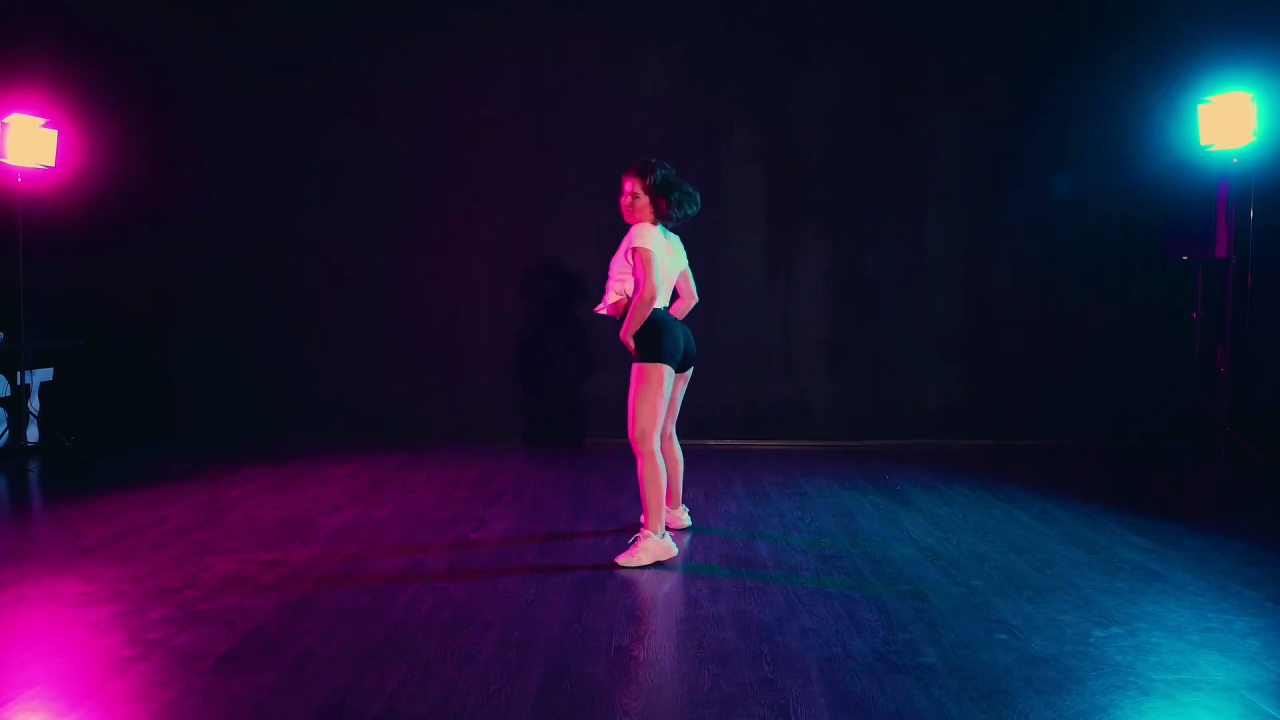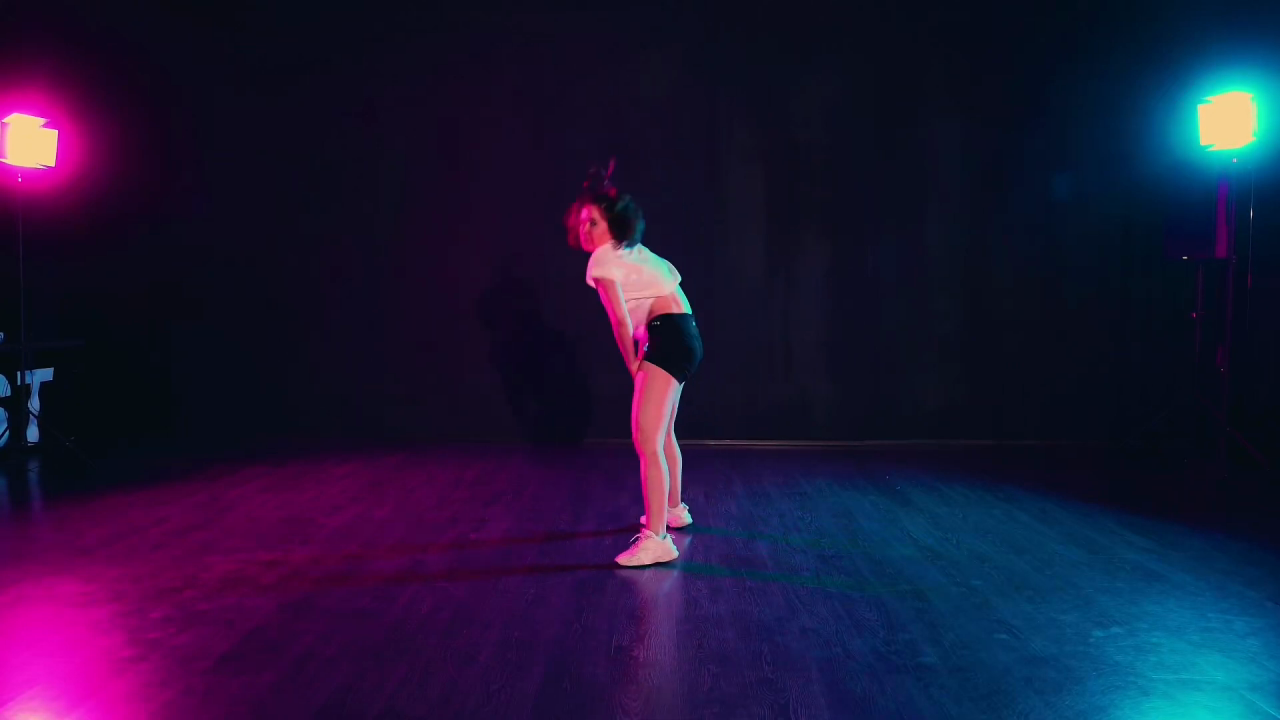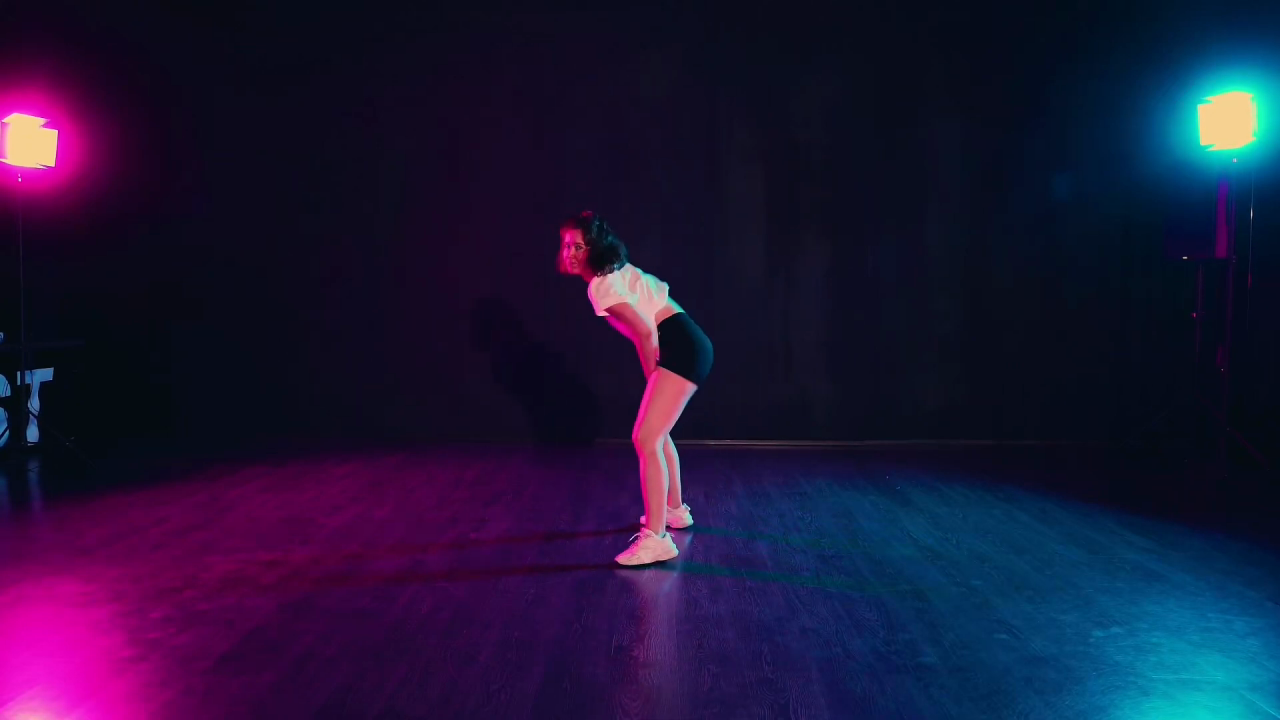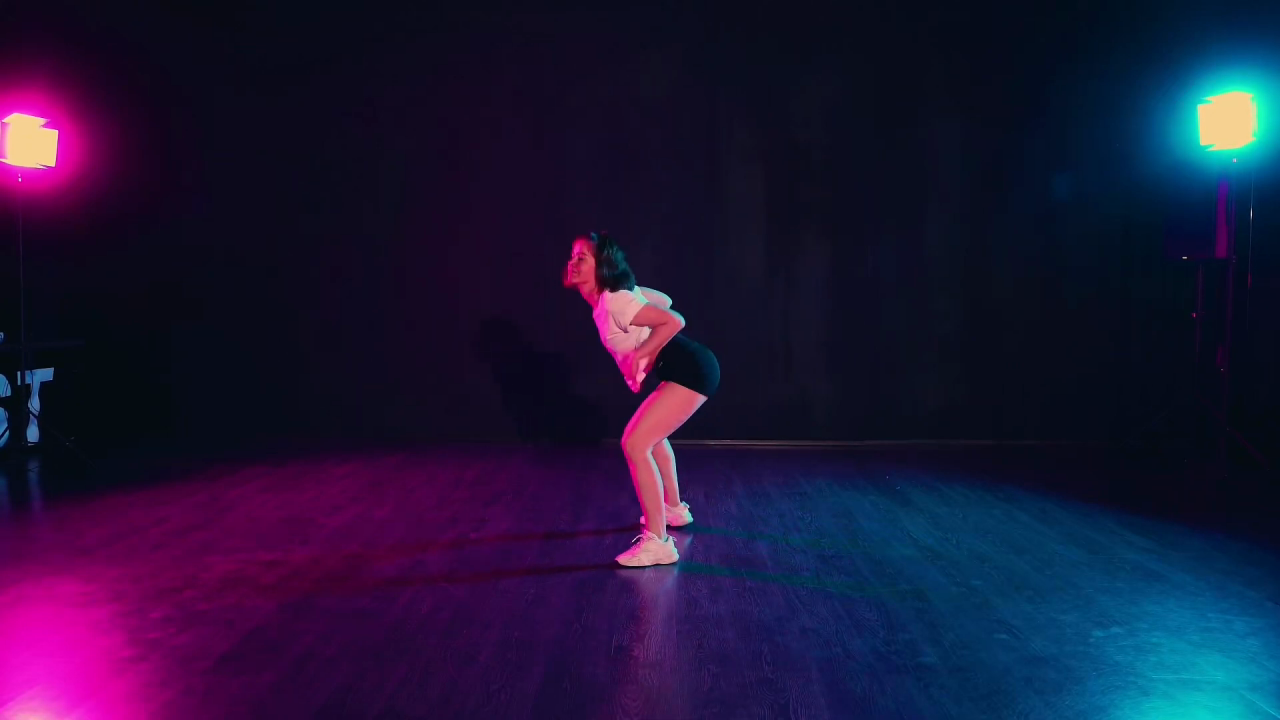
dt=0.2s
person 1, frame 1
left shoulder: (642, 236)
right shoulder: (671, 240)
left elbow: (648, 292)
right elbow: (690, 297)
left wrist: (628, 330)
left hip: (654, 341)
right hip: (676, 337)
left knee: (642, 437)
right knee: (662, 432)
left ankle: (655, 538)
right ankle: (674, 510)
person 1, frame 2
left shoulder: (600, 262)
right shoulder: (634, 249)
left elbow: (621, 322)
right elbow: (667, 289)
left wrist: (632, 363)
left hip: (670, 340)
right hip: (683, 336)
left knee: (646, 438)
right knee: (661, 432)
left ankle: (657, 539)
right ankle: (672, 508)
person 1, frame 3
left shoulder: (601, 288)
right shoulder: (613, 273)
left elbow: (643, 332)
right elbow: (655, 294)
left wrist: (650, 369)
left hip: (683, 350)
right hip: (682, 348)
left knee: (646, 439)
right knee: (655, 433)
left ankle: (655, 539)
right ankle: (674, 508)
person 1, frame 4
left shoulder: (616, 303)
right shoulder: (605, 300)
left elbow: (674, 321)
right elbow: (661, 301)
left wrist: (638, 354)
left hip: (691, 371)
right hip: (682, 368)
left knee: (635, 445)
right knee: (647, 433)
left ankle: (657, 544)
right ankle: (673, 508)
